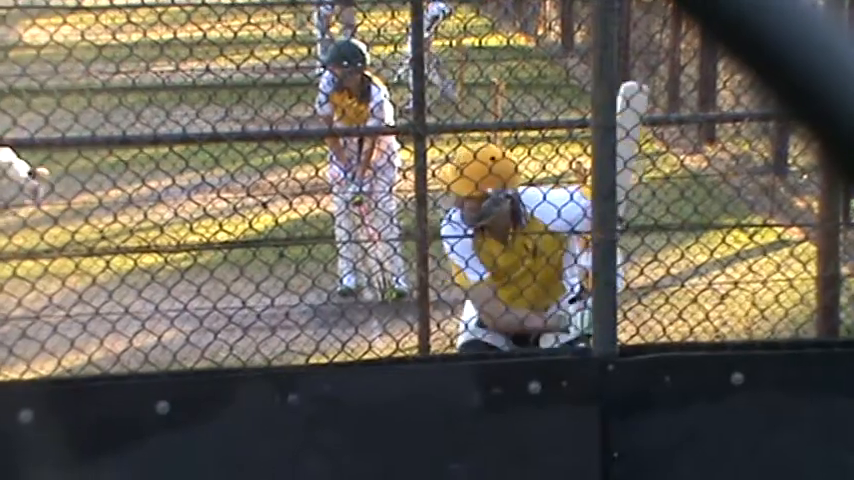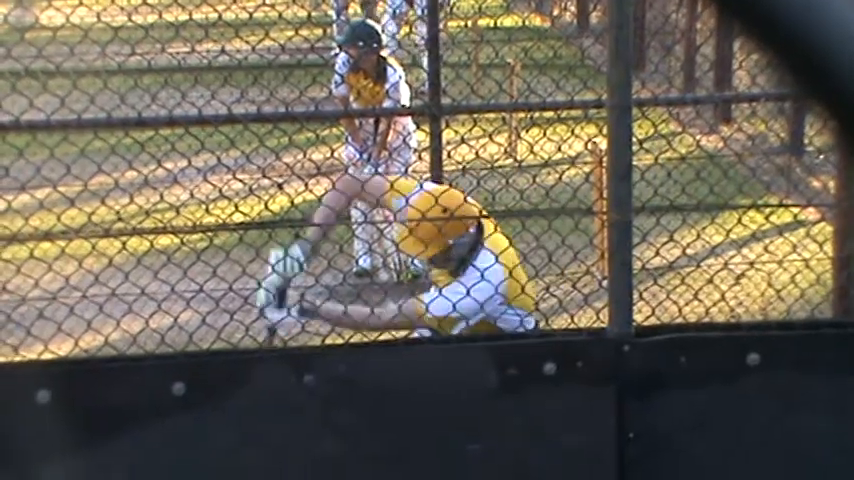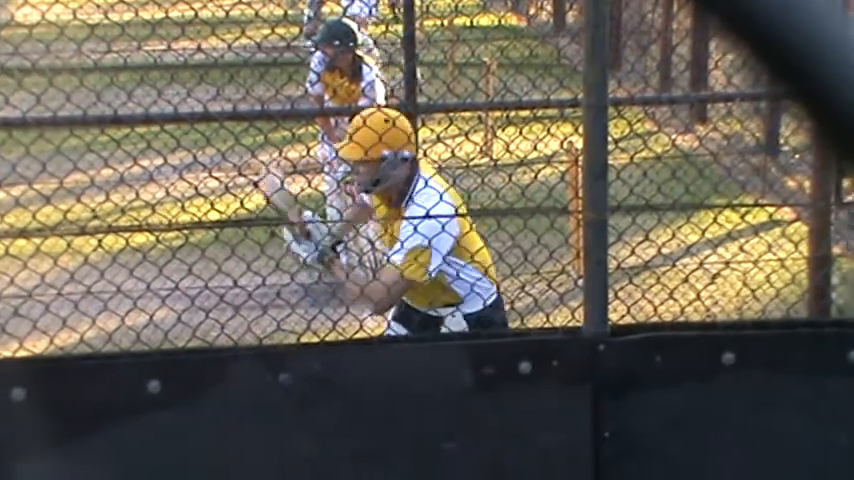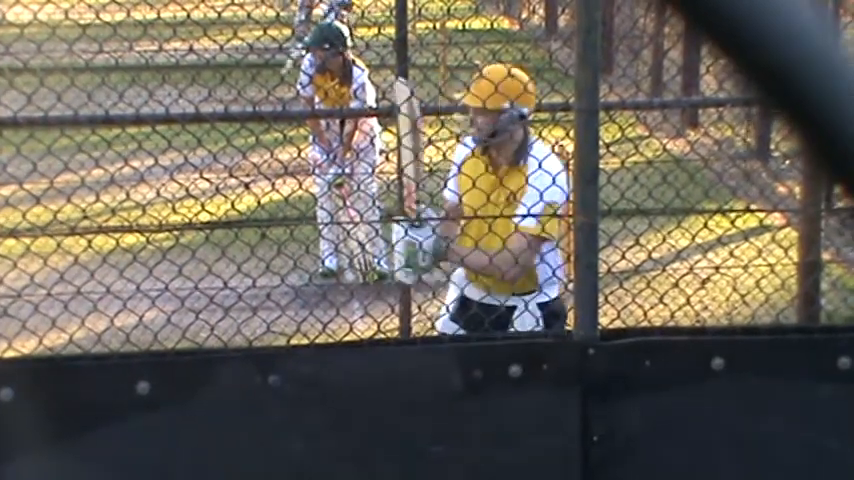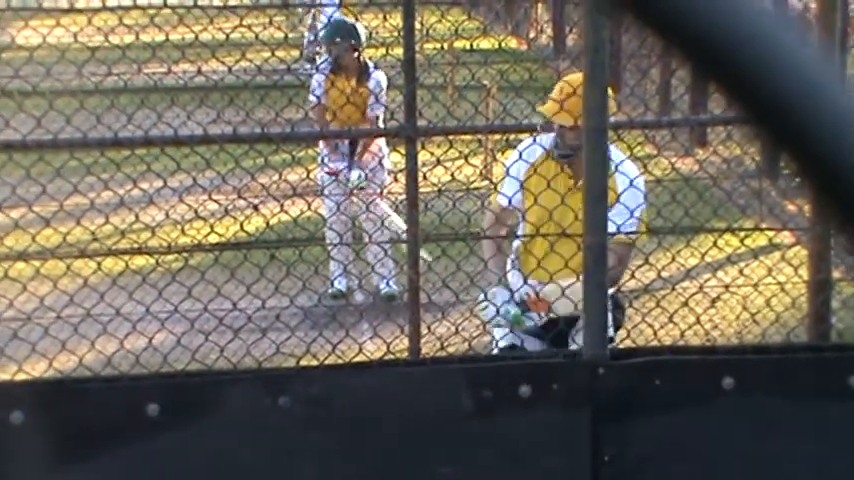
dt=0.5s
person 1, frame 1
left shoulder: (553, 208)
right shoulder: (456, 229)
right elbow: (492, 317)
right wrist: (567, 323)
left hip: (558, 308)
right hip: (497, 312)
person 1, frame 2
left shoulder: (481, 283)
right shoulder: (438, 205)
left elbow: (385, 320)
right elbow: (352, 185)
left wrist: (305, 310)
right wrist: (305, 245)
right hip: (453, 330)
person 1, frame 3
left shoulder: (429, 217)
right shoulder: (387, 177)
left elbow: (378, 299)
right elbow: (364, 209)
left wrist: (327, 259)
left hip: (468, 317)
right hip: (416, 306)
person 1, frame 4
left shoulder: (545, 173)
right shoulder: (467, 150)
left elbow: (513, 267)
right elbow: (450, 215)
left wrist: (441, 250)
right wrist: (424, 239)
left hip: (527, 307)
right hip: (469, 297)
person 1, frame 5
left shoulder: (624, 178)
right shoulder: (528, 155)
left elbow: (612, 268)
right elbow: (494, 223)
left wrist: (550, 296)
right wrist: (498, 288)
left hip: (586, 305)
right hip: (524, 299)
person 2, frame 1
left shoulder: (377, 94)
right shoulder: (329, 82)
left elbow: (372, 139)
right elbow: (327, 125)
left wrist: (362, 175)
right wrist: (344, 163)
left hip: (378, 149)
right hip: (343, 148)
left knee: (383, 211)
right knee: (344, 212)
left ankle: (396, 277)
right ankle: (349, 275)
person 2, frame 2
left shoulder: (392, 74)
right shoulder: (345, 62)
left elbow: (387, 120)
right elbow: (343, 105)
left wrist: (378, 158)
right wrist: (358, 144)
left hip: (394, 130)
right hip: (360, 129)
left ankle: (409, 258)
right ankle: (365, 256)
person 2, frame 3
left shoulder: (367, 73)
right shoulder: (321, 62)
right elbow: (317, 103)
right wrist: (332, 142)
right hip: (334, 123)
right knee: (335, 187)
person 2, frame 4
left shoulder: (358, 74)
right shoulder: (310, 64)
left elbow: (354, 119)
right elbow: (308, 104)
left wrist: (342, 158)
right wrist: (321, 142)
left hip: (361, 125)
right hip: (325, 123)
left knee: (364, 188)
right knee: (325, 190)
left ankle: (377, 258)
right ankle: (330, 257)
person 2, frame 5
left shoulder: (374, 77)
right shoulder: (324, 73)
left elbow: (373, 123)
right elbow: (319, 115)
left wrist: (359, 162)
right wrist: (334, 154)
left hip: (369, 144)
right hip: (334, 143)
left knee: (373, 210)
right knee: (335, 212)
left ankle: (386, 278)
right ankle: (340, 278)
